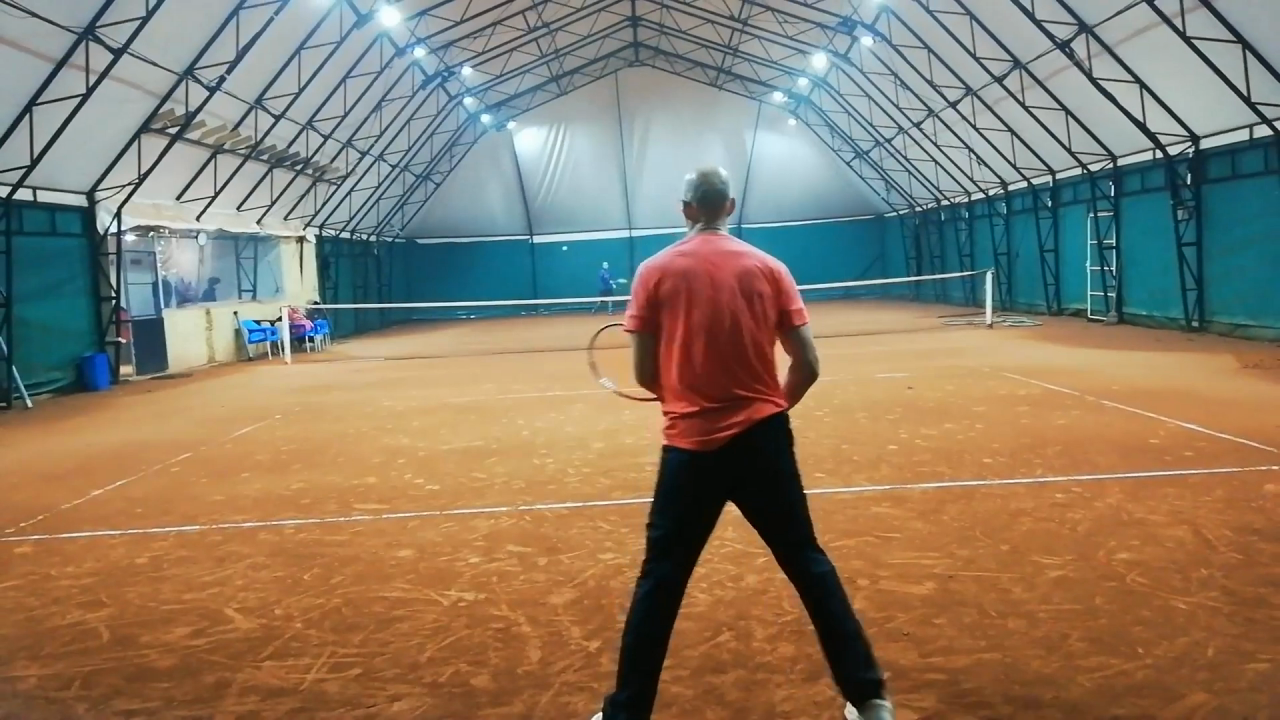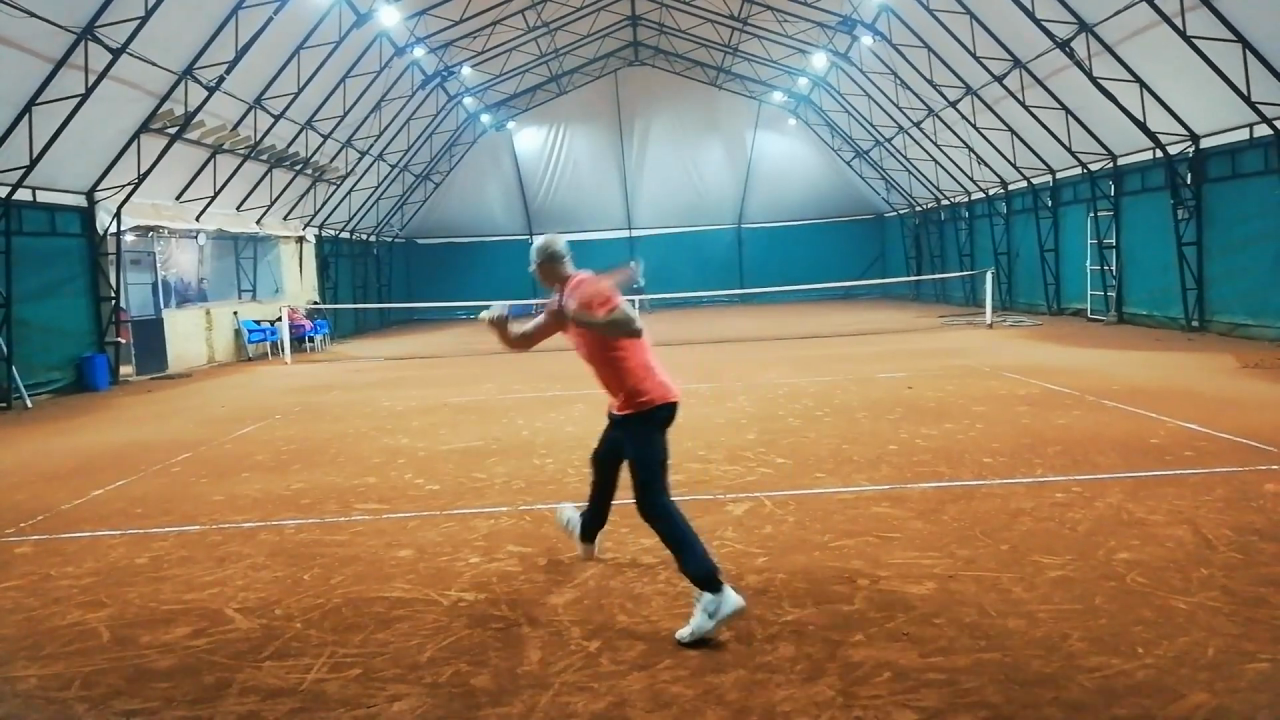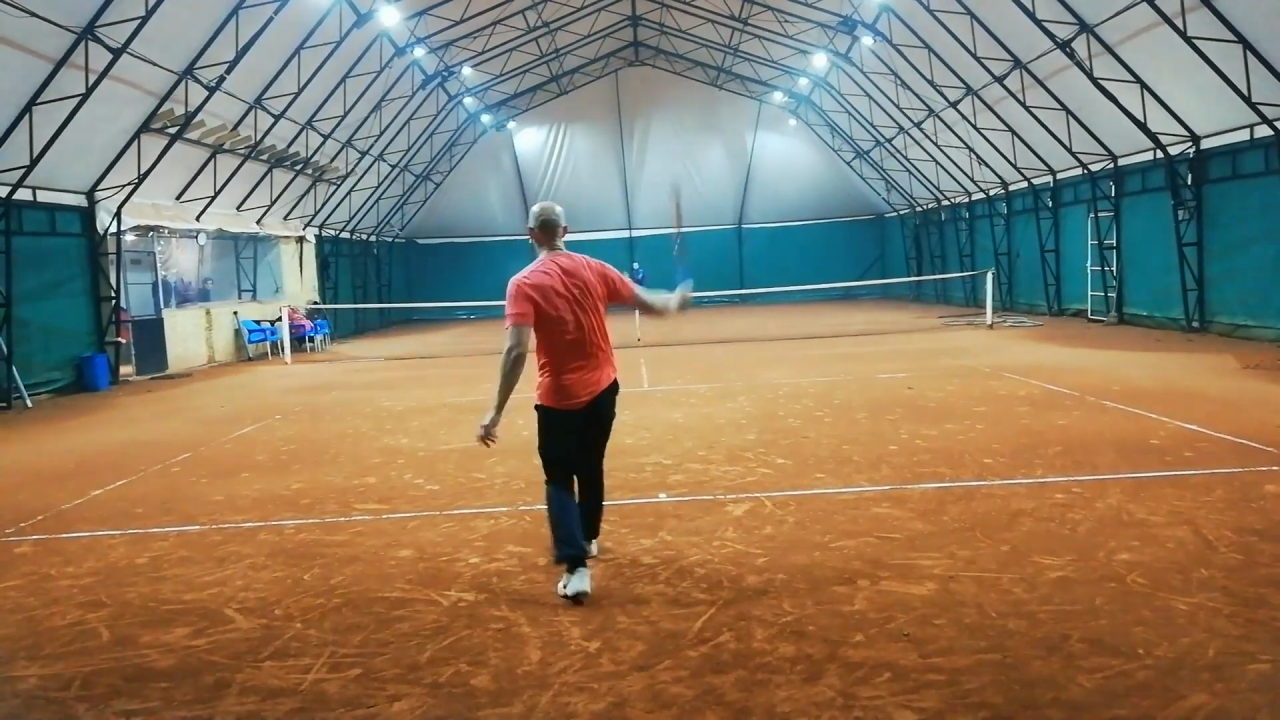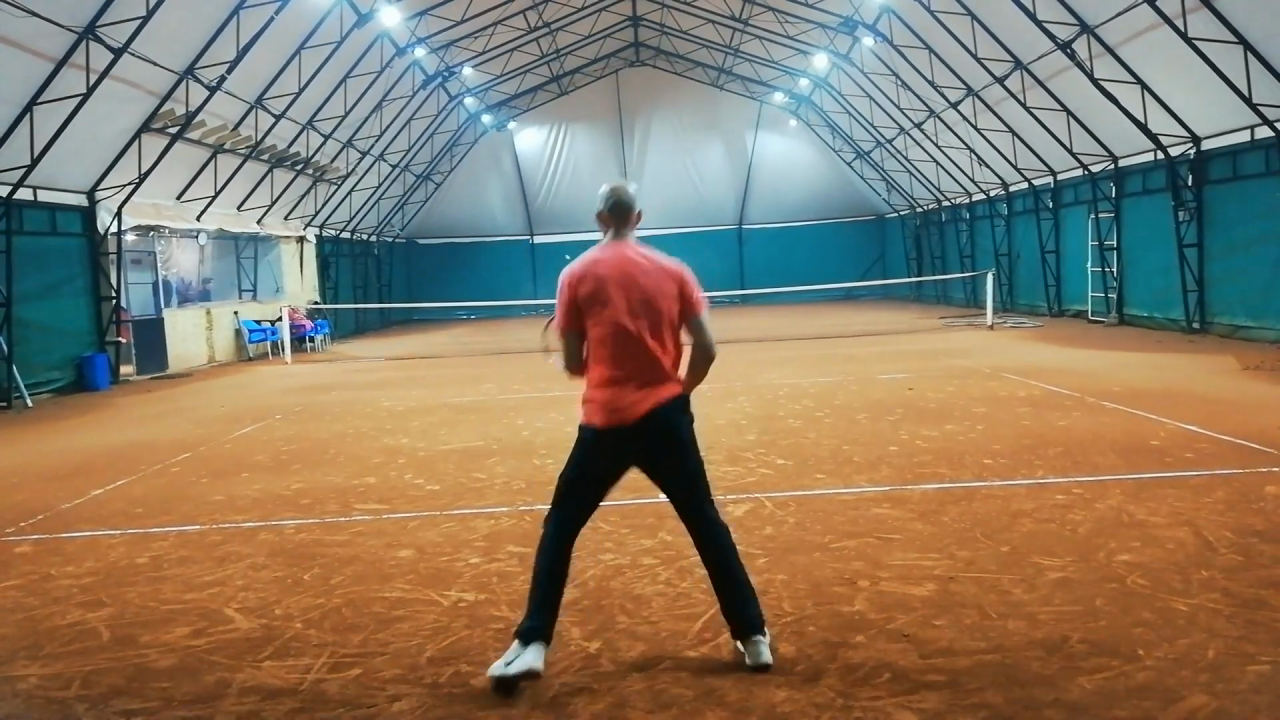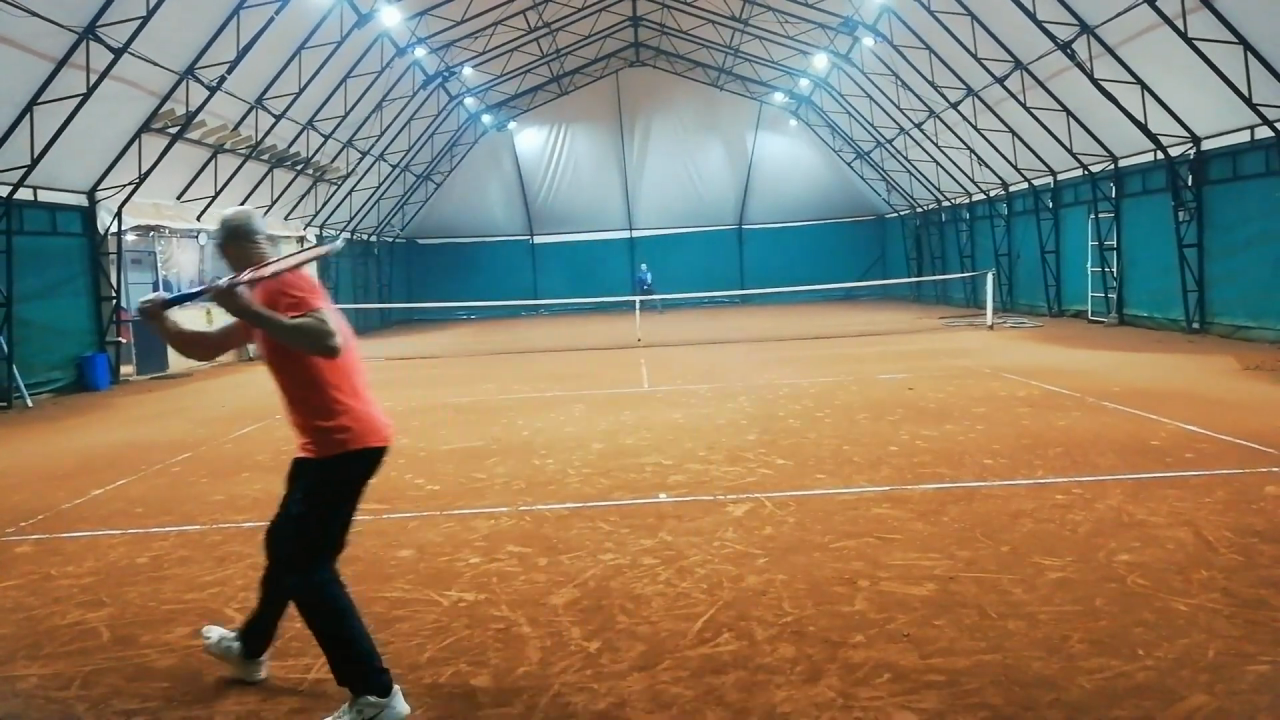
dt=1s
person 1, frame 1
left shoulder: (654, 271)
right shoulder: (769, 269)
left elbow: (645, 374)
right elbow: (807, 365)
left hip: (691, 444)
right hip: (762, 437)
left knee: (659, 580)
right knee: (808, 567)
person 1, frame 2
left shoulder: (587, 286)
right shoulder: (565, 302)
left elbow: (633, 326)
right elbow: (521, 341)
left wrist: (579, 319)
right wrist: (501, 325)
left hip: (646, 401)
right hip: (629, 403)
left knee: (653, 502)
right knee: (604, 460)
left ankle: (715, 594)
right ankle: (587, 531)
person 1, frame 3
left shoulder: (524, 283)
right shoulder: (594, 269)
left elbow: (516, 350)
right elbow: (646, 302)
left wrist: (496, 413)
right wrist: (675, 301)
left hip: (558, 396)
right hip: (603, 388)
left knee: (558, 482)
right knee: (590, 468)
left ankle: (575, 568)
right ankle: (586, 538)
person 1, frame 4
left shoulder: (576, 275)
right shoulder: (673, 271)
left elbow: (573, 364)
right elbow: (705, 348)
left hip: (605, 420)
right hip: (664, 414)
left knee: (560, 527)
right knee: (706, 524)
left ankle: (531, 645)
right ankle: (751, 637)
person 1, frame 5
left shoulder: (283, 280)
right shoulder: (263, 293)
left elbow: (329, 342)
right elbow: (205, 347)
left wrist: (250, 312)
right wrist: (163, 323)
left hip: (344, 441)
right hip: (339, 438)
left knee: (304, 566)
right knee: (288, 543)
right ankle: (249, 647)
